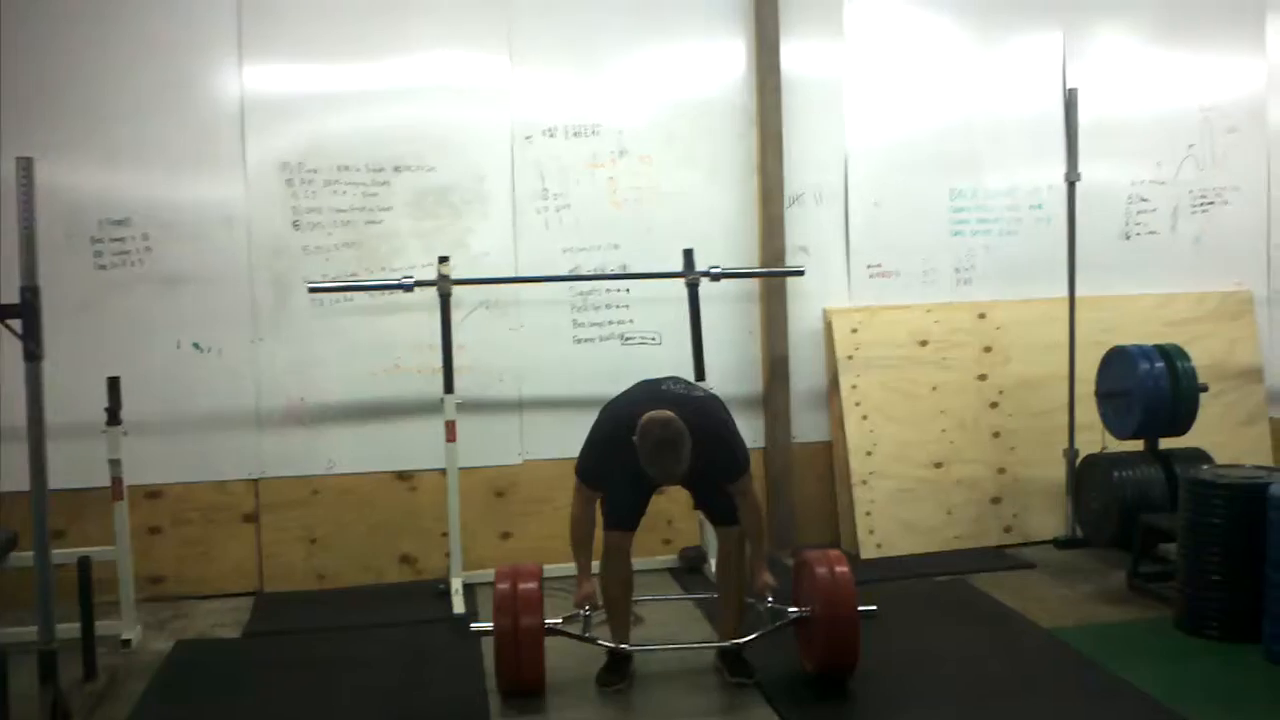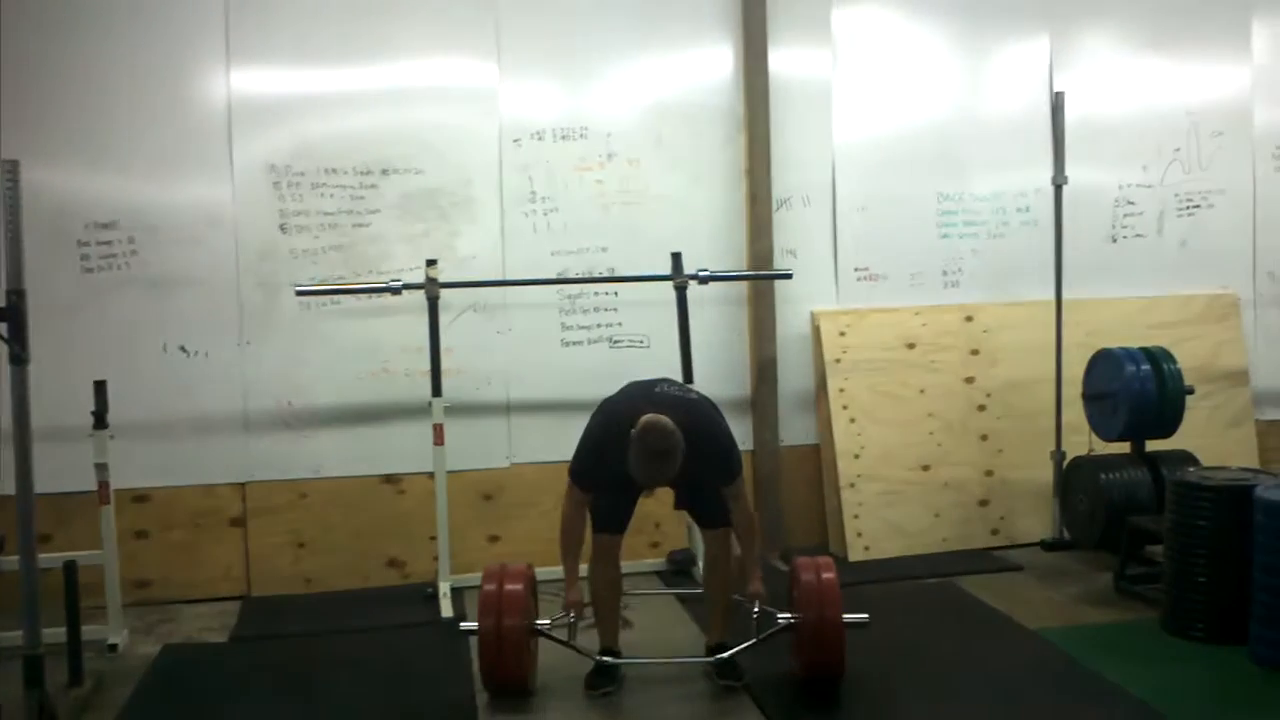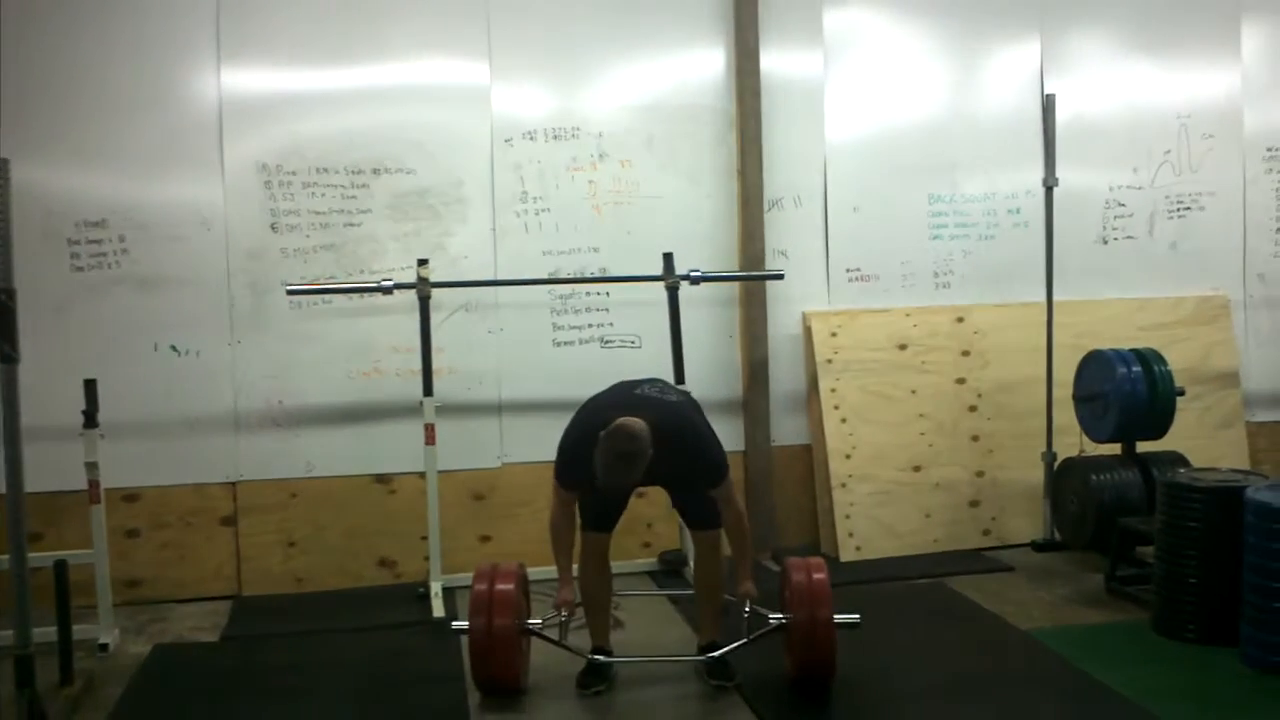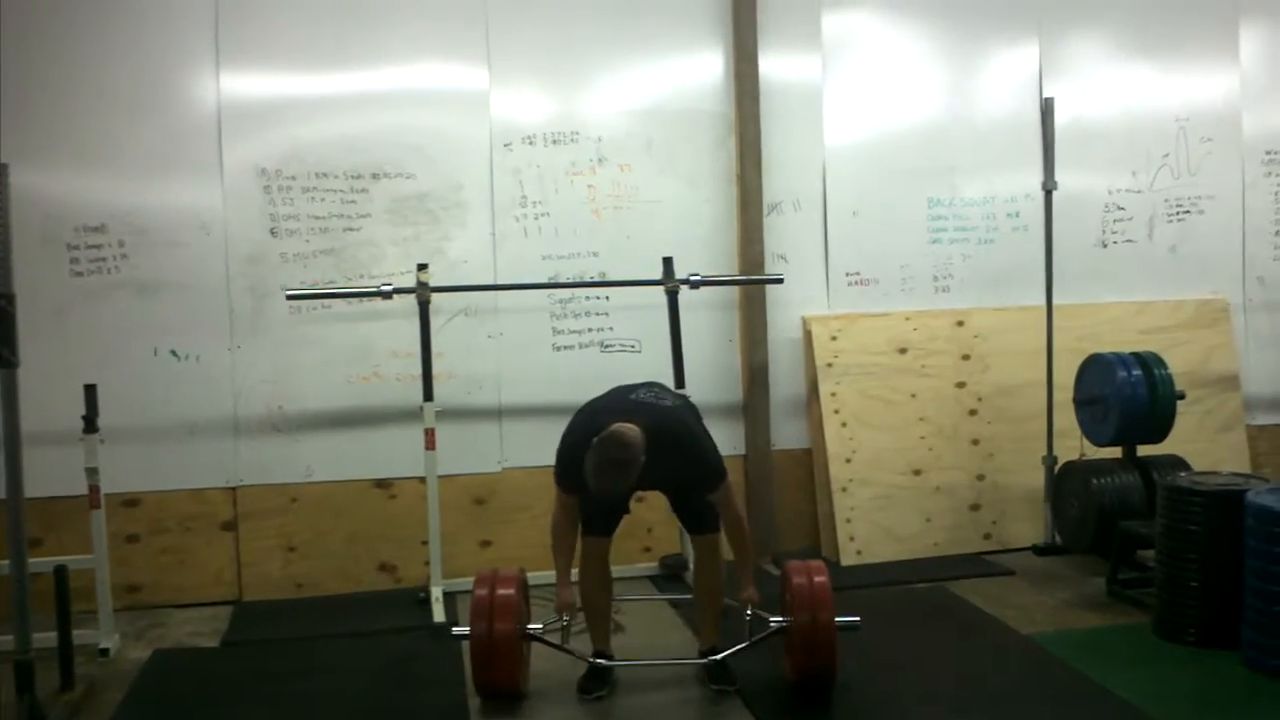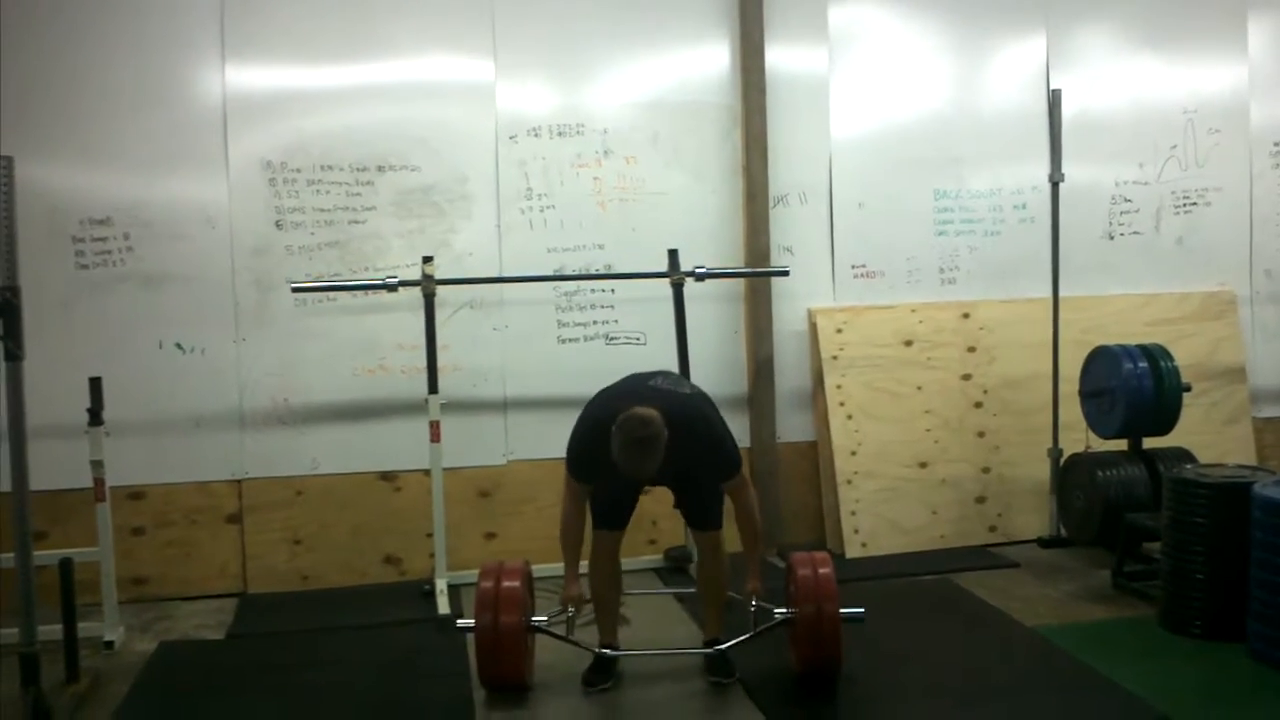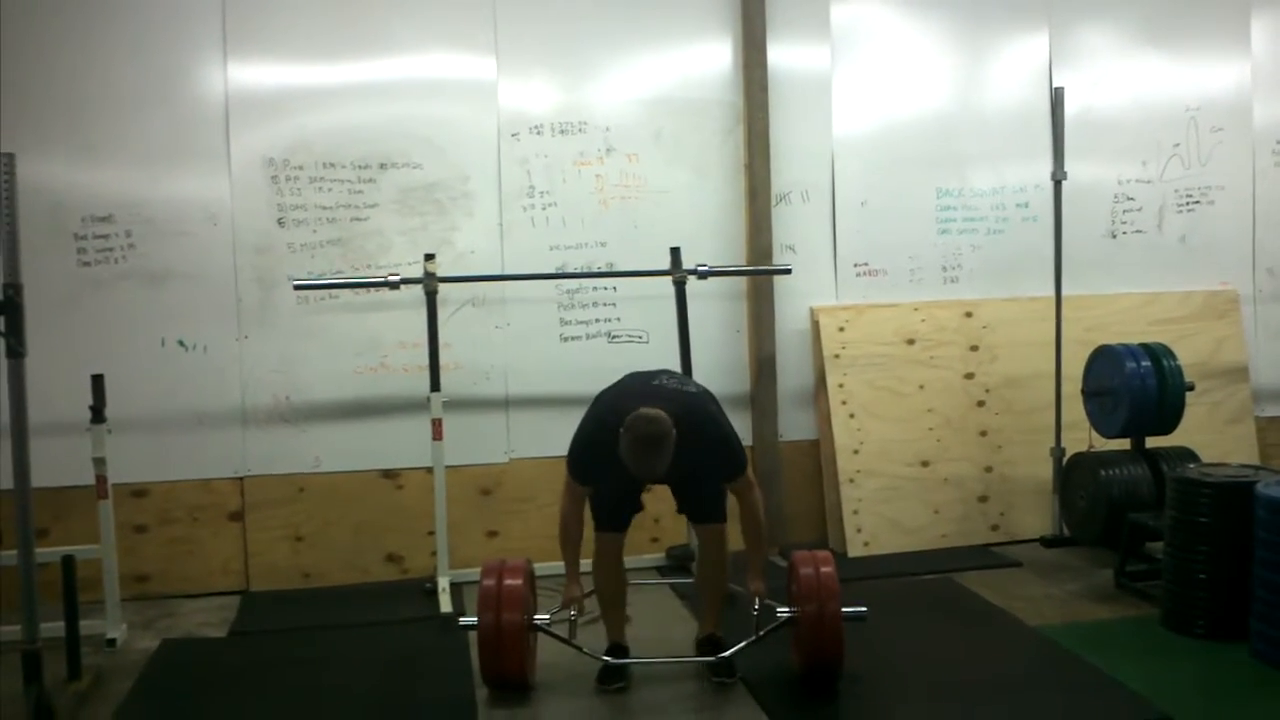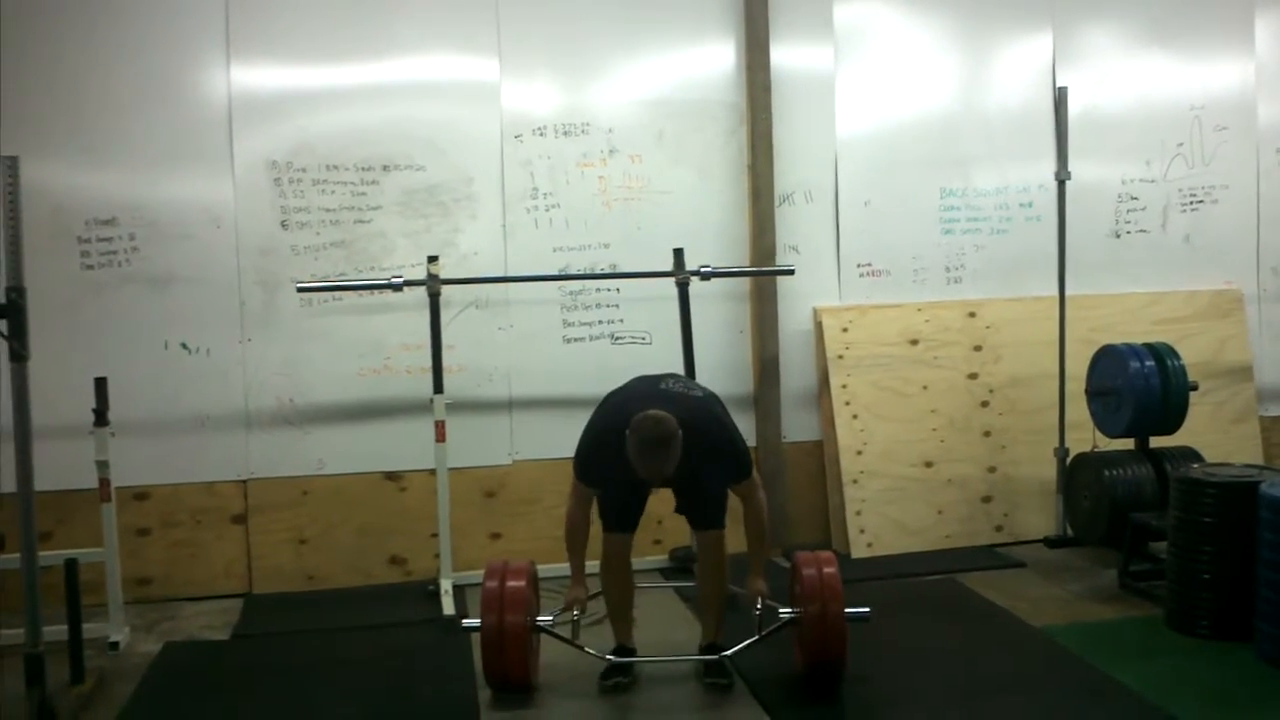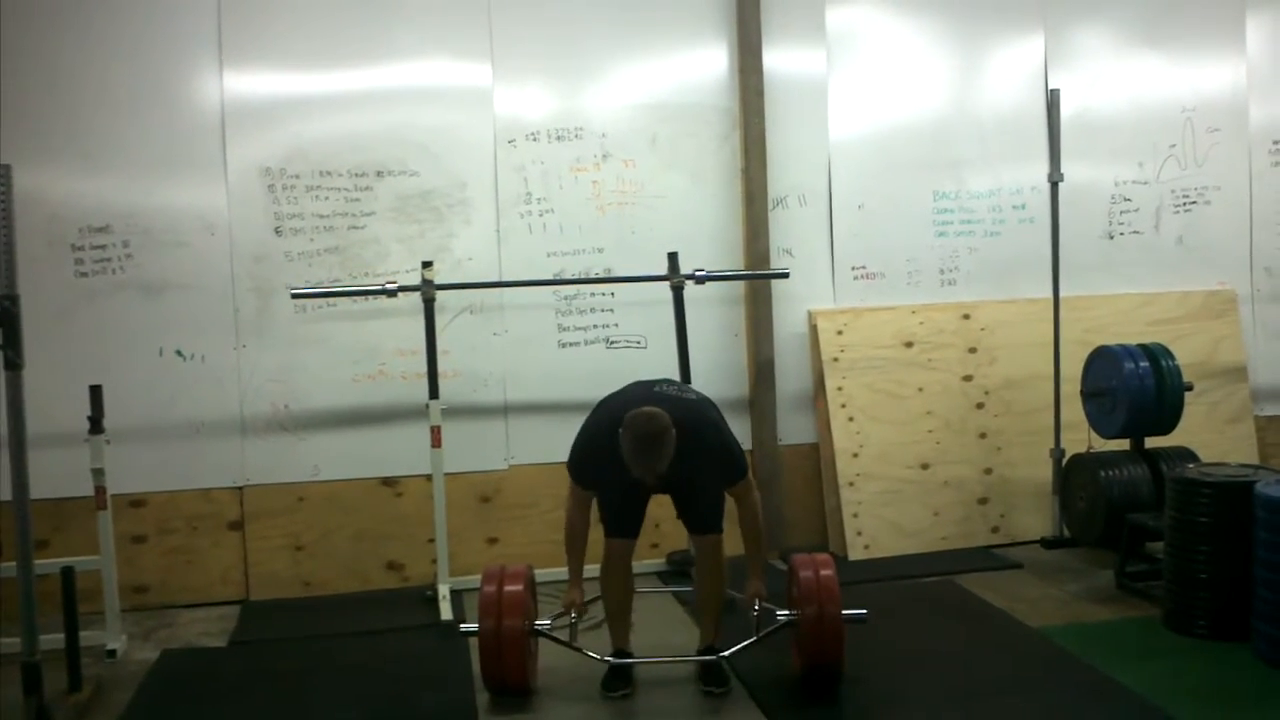
dt=0.3s
person 1, frame 1
left shoulder: (717, 428)
right shoulder: (609, 433)
left elbow: (745, 496)
right elbow: (583, 501)
left wrist: (759, 566)
right wrist: (584, 578)
left hip: (704, 456)
right hip: (627, 463)
left knee: (733, 535)
right knee: (616, 543)
left ankle: (728, 647)
right ankle: (620, 652)
person 1, frame 2
left shoulder: (711, 432)
right shoulder: (601, 435)
left elbow: (738, 499)
right elbow: (575, 504)
left wrist: (753, 574)
right wrist: (572, 583)
left hip: (697, 458)
right hip: (617, 461)
left knee: (720, 538)
right knee: (605, 544)
left ankle: (717, 648)
right ankle: (609, 654)
person 1, frame 3
left shoulder: (691, 435)
right shoulder: (580, 436)
left elbow: (728, 502)
right elbow: (563, 505)
left wrist: (744, 576)
right wrist: (565, 582)
left hip: (680, 459)
right hip: (605, 456)
left knee: (709, 540)
right knee: (593, 544)
left ankle: (709, 648)
right ankle: (600, 654)
person 1, frame 4
left shoulder: (688, 441)
right shoulder: (577, 443)
left elbow: (728, 506)
right elbow: (565, 509)
left wrist: (747, 581)
right wrist: (564, 584)
left hip: (677, 459)
left knee: (708, 543)
right knee: (593, 548)
left ankle: (710, 653)
right ankle: (601, 659)
person 1, frame 5
left shoulder: (704, 428)
right shoulder: (592, 429)
left elbow: (741, 493)
right elbow: (574, 499)
left wrist: (753, 573)
right wrist: (571, 578)
left hip: (691, 456)
left knee: (710, 540)
right knee: (605, 542)
left ankle: (714, 646)
right ankle: (607, 651)
person 1, frame 6
left shoulder: (710, 429)
right shoulder: (595, 433)
left elbow: (748, 494)
right elbow: (572, 501)
left wrist: (755, 574)
right wrist: (572, 579)
left hip: (695, 457)
left knee: (713, 533)
right knee: (607, 544)
left ankle: (708, 639)
right ankle: (617, 648)
person 1, frame 7
left shoulder: (716, 432)
right shoulder: (602, 435)
left elbow: (752, 495)
right elbow: (579, 503)
left wrist: (756, 573)
right wrist: (577, 580)
left hip: (700, 459)
left knee: (711, 541)
right knee: (615, 545)
left ankle: (710, 647)
right ankle: (623, 649)
person 1, frame 8
left shoulder: (710, 433)
right shoulder: (596, 436)
left elbow: (746, 497)
right elbow: (578, 506)
left wrist: (756, 575)
right wrist: (574, 582)
left hip: (696, 466)
left knee: (709, 546)
right knee: (617, 550)
left ankle: (708, 653)
right ankle: (621, 656)
